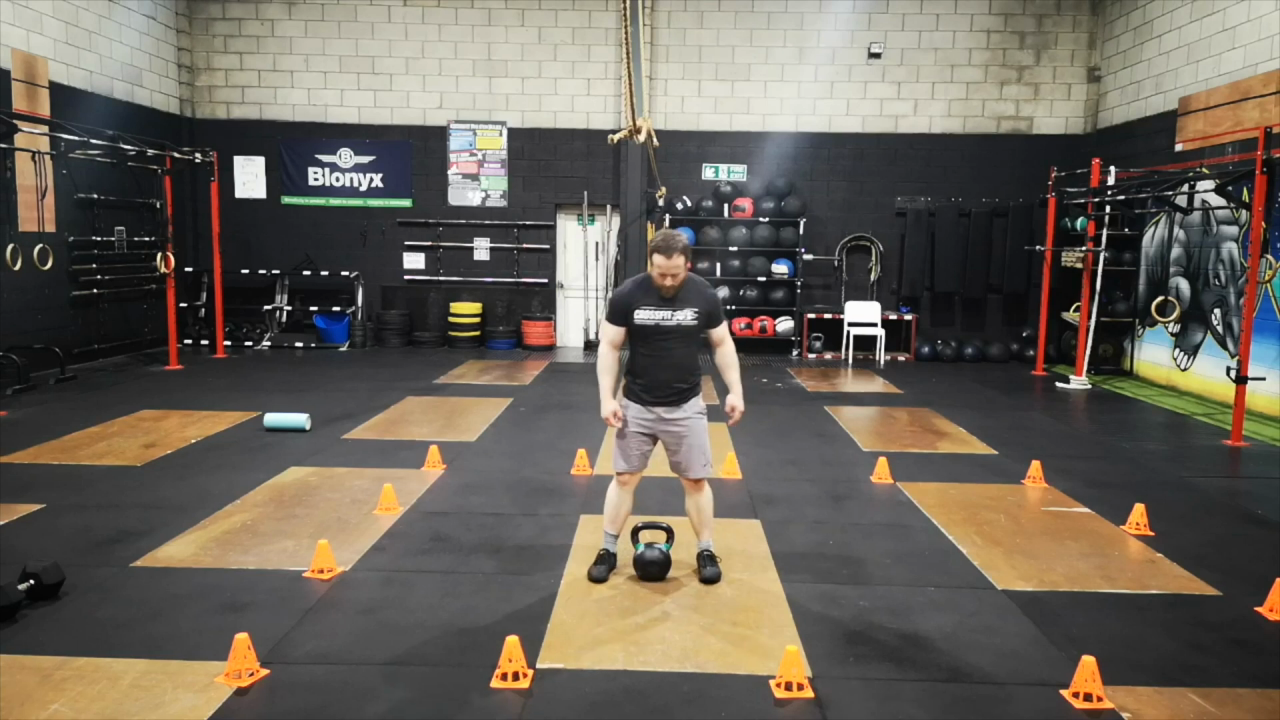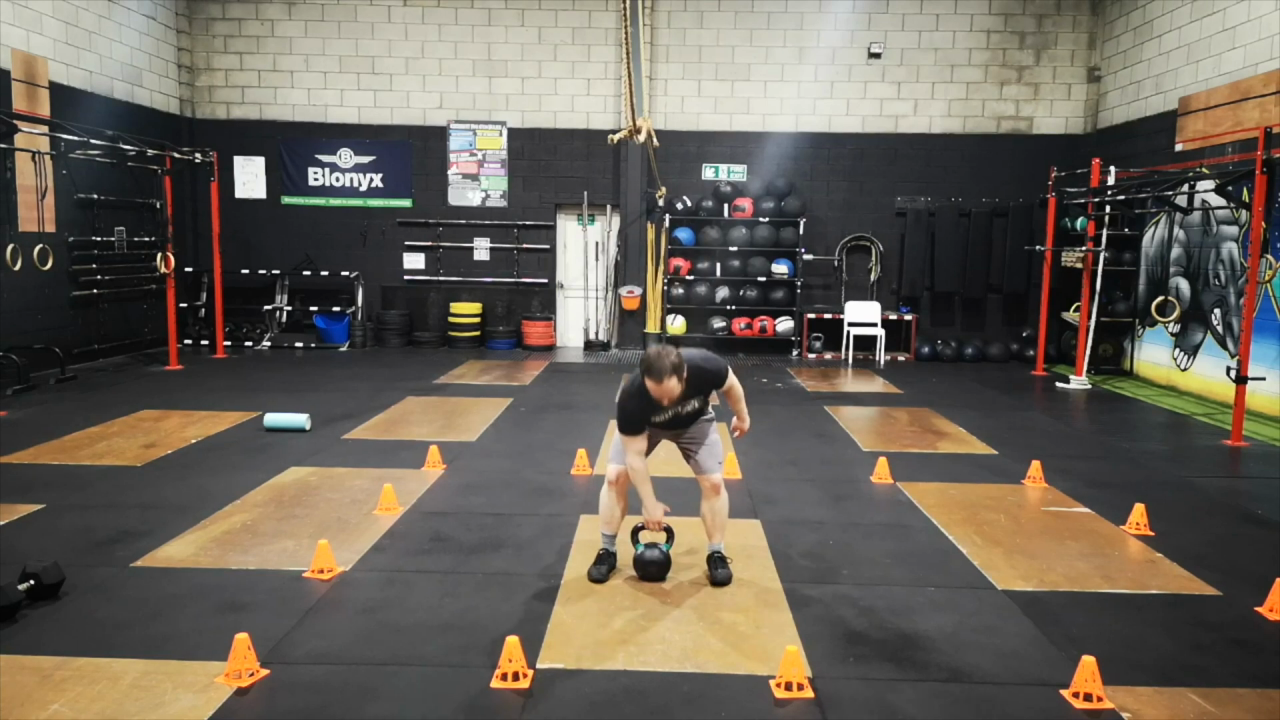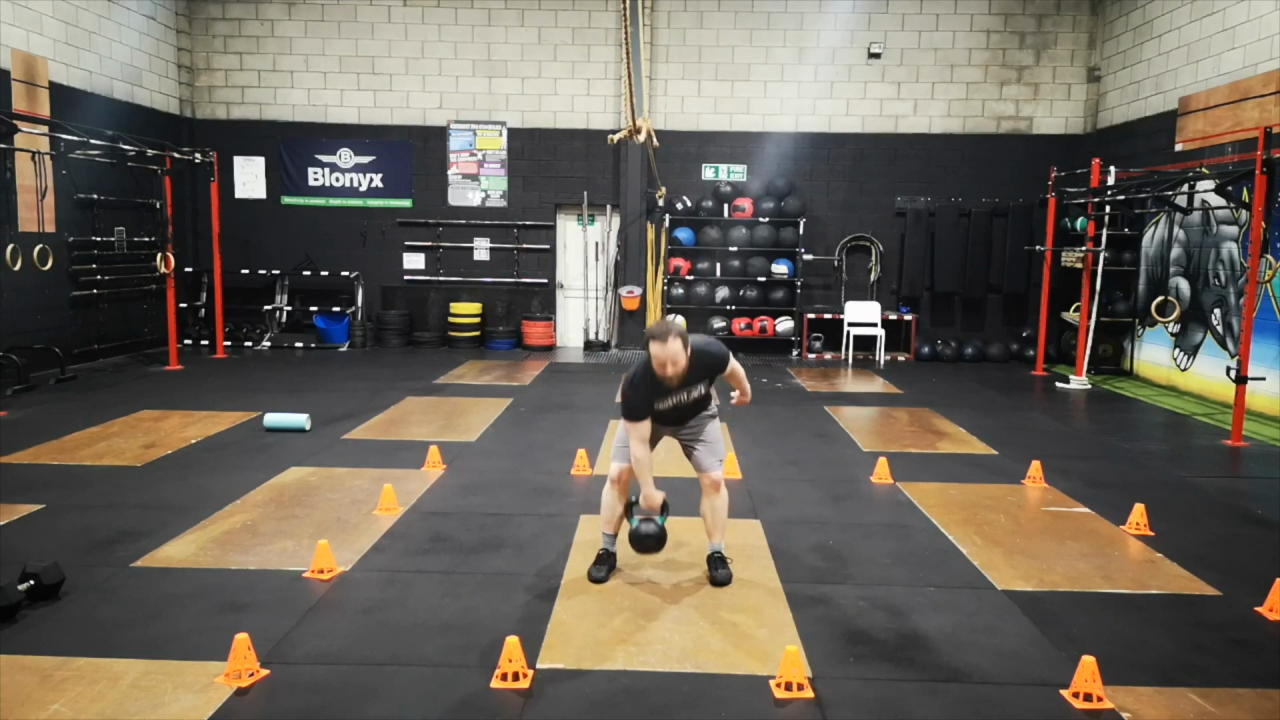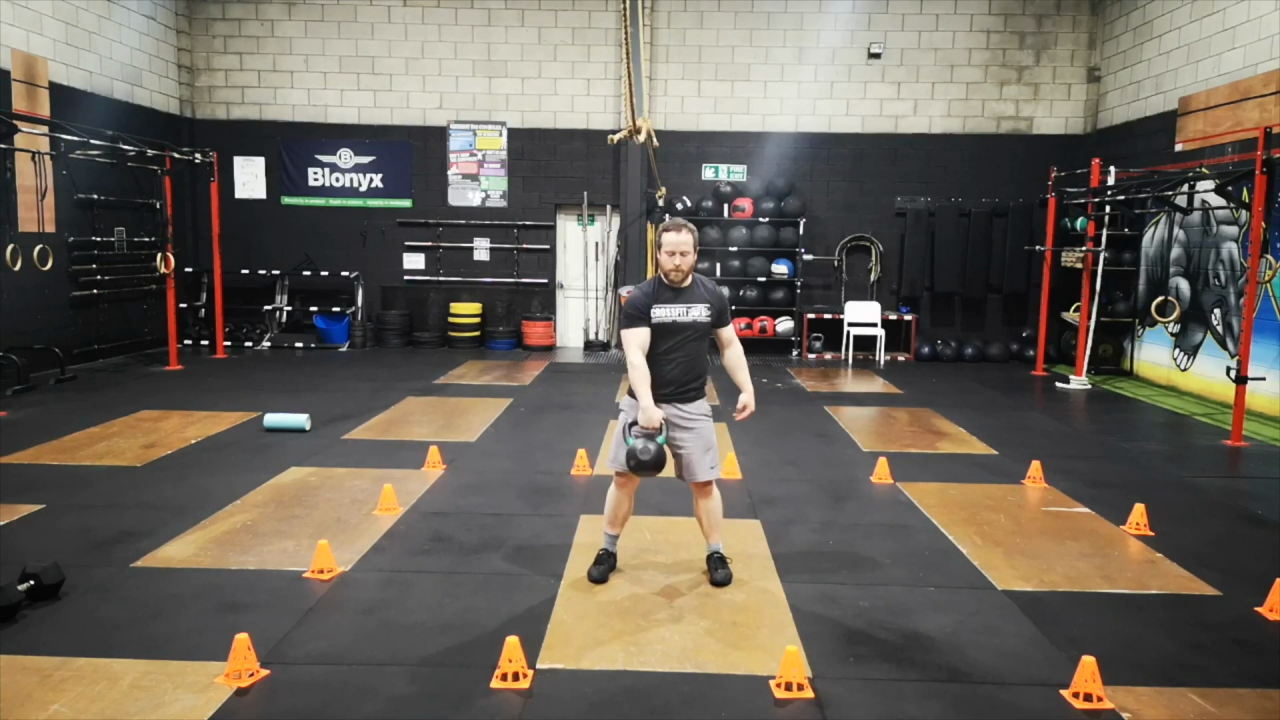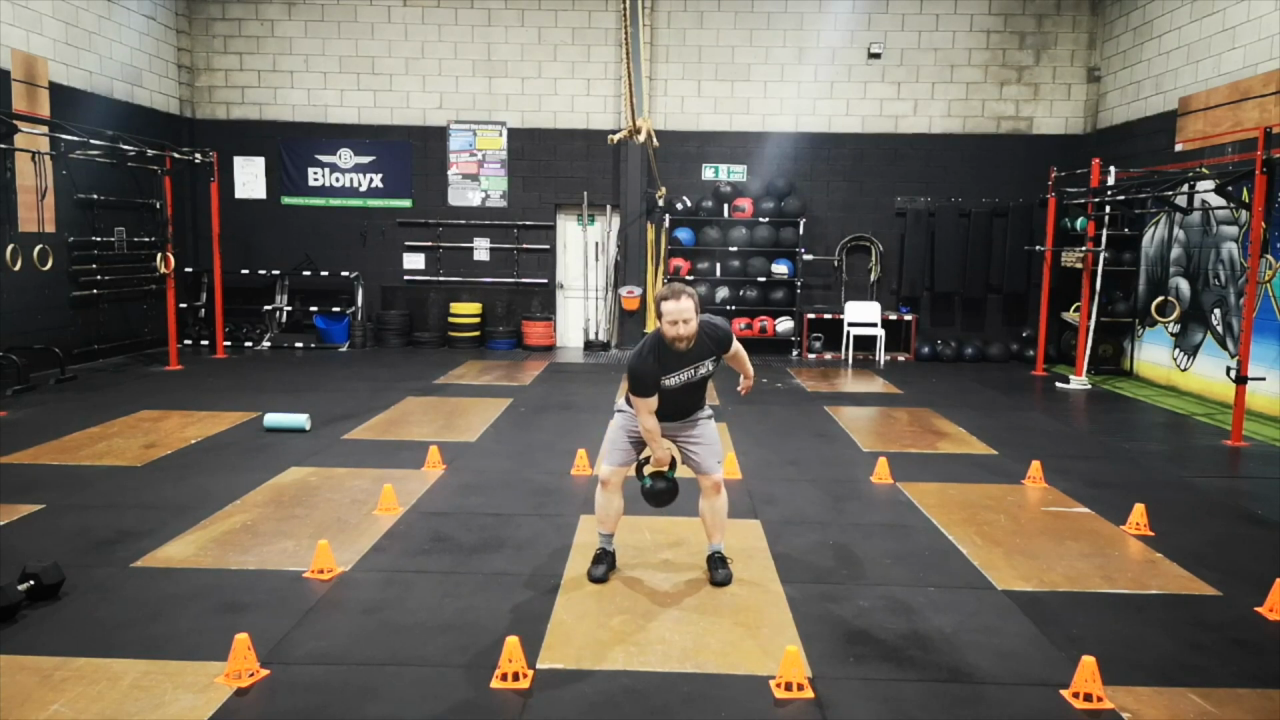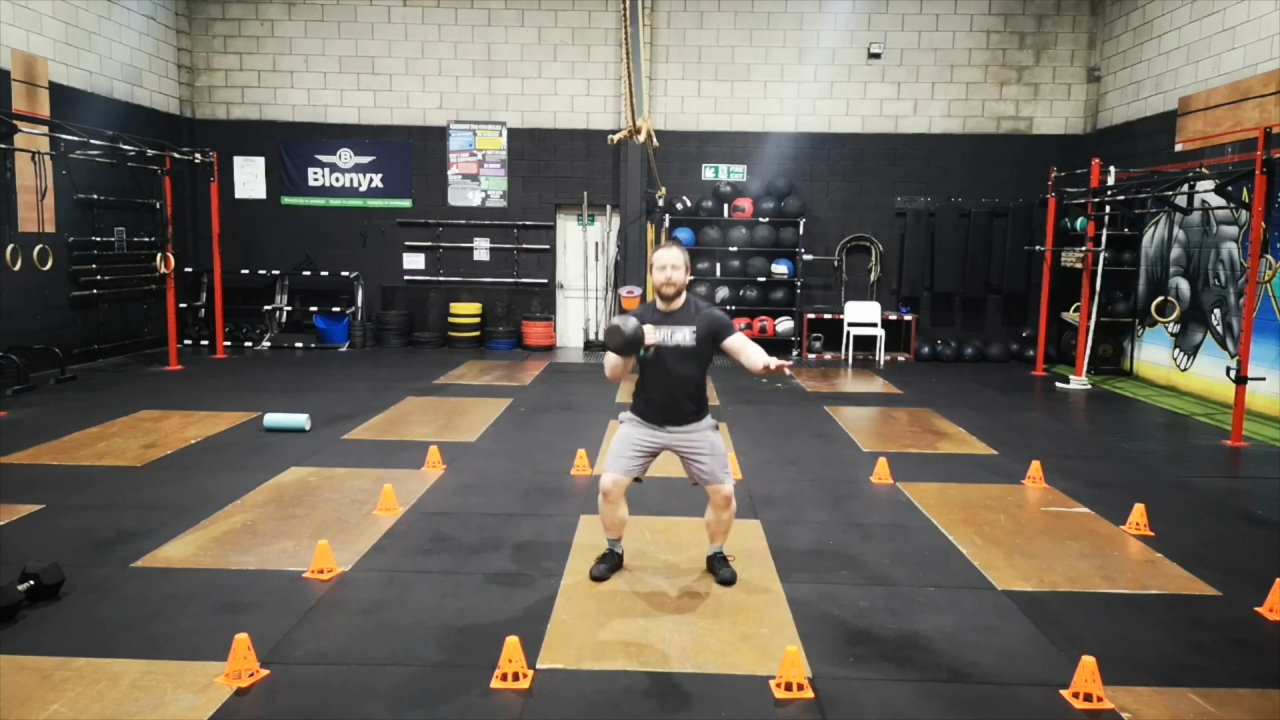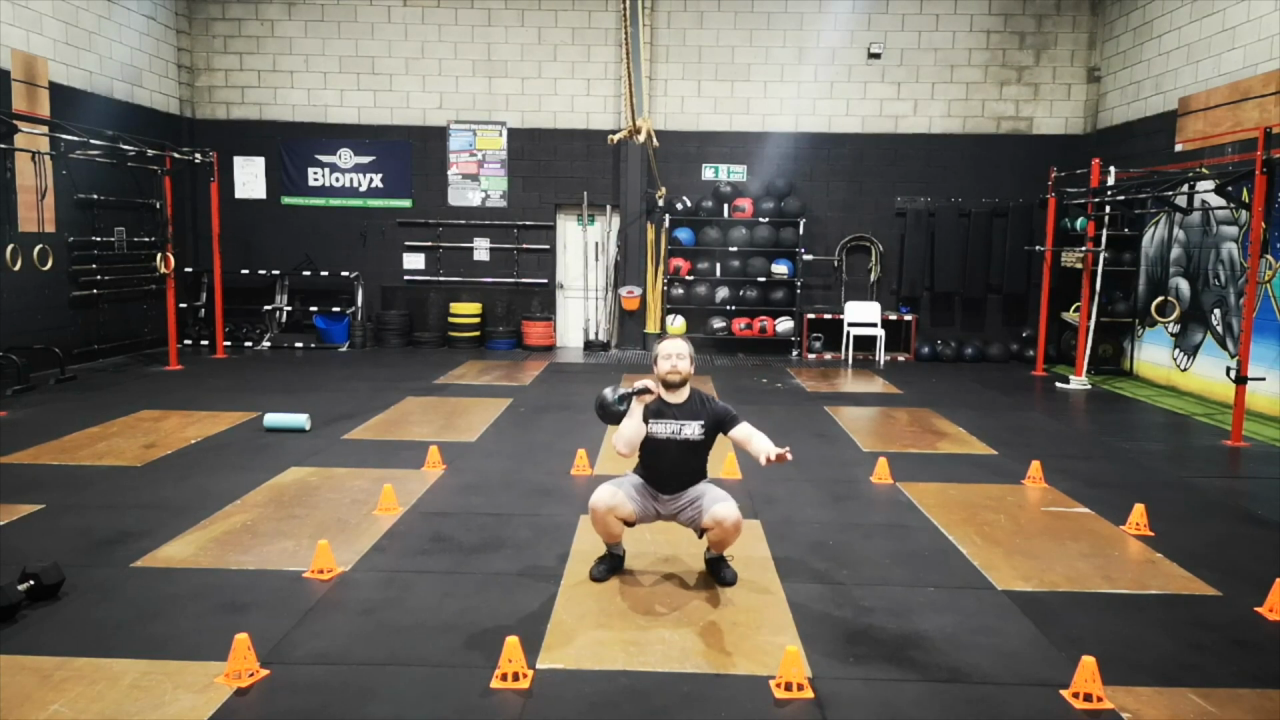
dt=0.7s
person 1, frame 1
left shoulder: (704, 295)
right shoulder: (628, 295)
left elbow: (722, 345)
right elbow: (609, 347)
left wrist: (735, 391)
right wrist: (607, 397)
left hip: (686, 406)
right hip: (636, 406)
left knee: (696, 480)
right knee: (625, 478)
left ankle: (706, 552)
right ankle: (608, 550)
person 1, frame 2
left shoulder: (707, 367)
right shoulder: (632, 396)
left elbow: (730, 386)
right elbow: (634, 456)
left wrist: (742, 416)
right wrist: (650, 505)
left hip: (694, 422)
right hip: (644, 426)
left knee: (713, 481)
right knee: (616, 476)
left ankle: (716, 554)
right ankle: (607, 551)
person 1, frame 3
left shoulder: (709, 353)
right shoulder: (636, 383)
left elbow: (733, 370)
right elbow: (639, 445)
left wrist: (744, 390)
right wrist: (648, 492)
left hip: (697, 417)
right hip: (645, 422)
left knee: (713, 480)
right knee: (618, 475)
left ankle: (717, 555)
right ankle: (607, 552)
person 1, frame 4
left shoulder: (711, 294)
right shoulder: (640, 298)
left elbow: (730, 345)
right elbow: (635, 356)
left wrist: (747, 389)
right wrist: (646, 405)
left hip: (692, 406)
right hip: (643, 405)
left knee: (703, 483)
right knee: (625, 478)
left ankle: (715, 553)
right ankle: (608, 551)
person 1, frame 5
left shoulder: (716, 331)
right shoulder: (643, 358)
left elbow: (734, 351)
right elbow: (646, 415)
left wrist: (748, 374)
right wrist: (658, 452)
left hip: (692, 415)
right hip: (639, 414)
left knee: (713, 481)
right knee: (608, 476)
left ankle: (716, 555)
right ankle: (605, 552)
person 1, frame 6
left shoulder: (708, 316)
right shoulder: (638, 318)
left elbow: (742, 347)
right elbow: (611, 373)
left wrist: (764, 362)
right wrist: (629, 351)
left hip: (694, 424)
right hip: (643, 421)
left knee: (723, 493)
right knee: (610, 486)
left ankle: (716, 555)
right ankle: (614, 551)
person 1, frame 7
left shoulder: (710, 408)
right shoulder: (644, 406)
left elbow: (748, 435)
right elbow: (624, 449)
left wrist: (767, 450)
right wrist: (638, 406)
left hip: (692, 490)
right hip: (645, 486)
left knee: (730, 520)
right knee: (600, 504)
left ankle: (715, 557)
right ankle: (615, 554)
